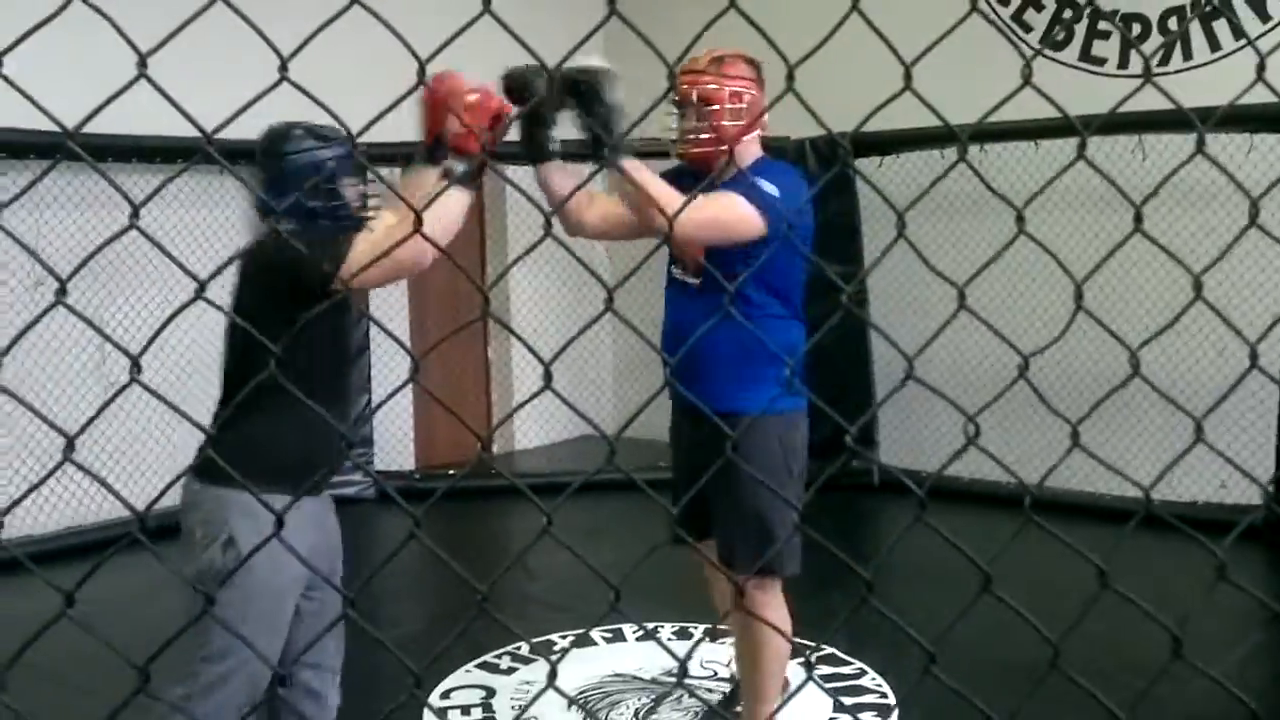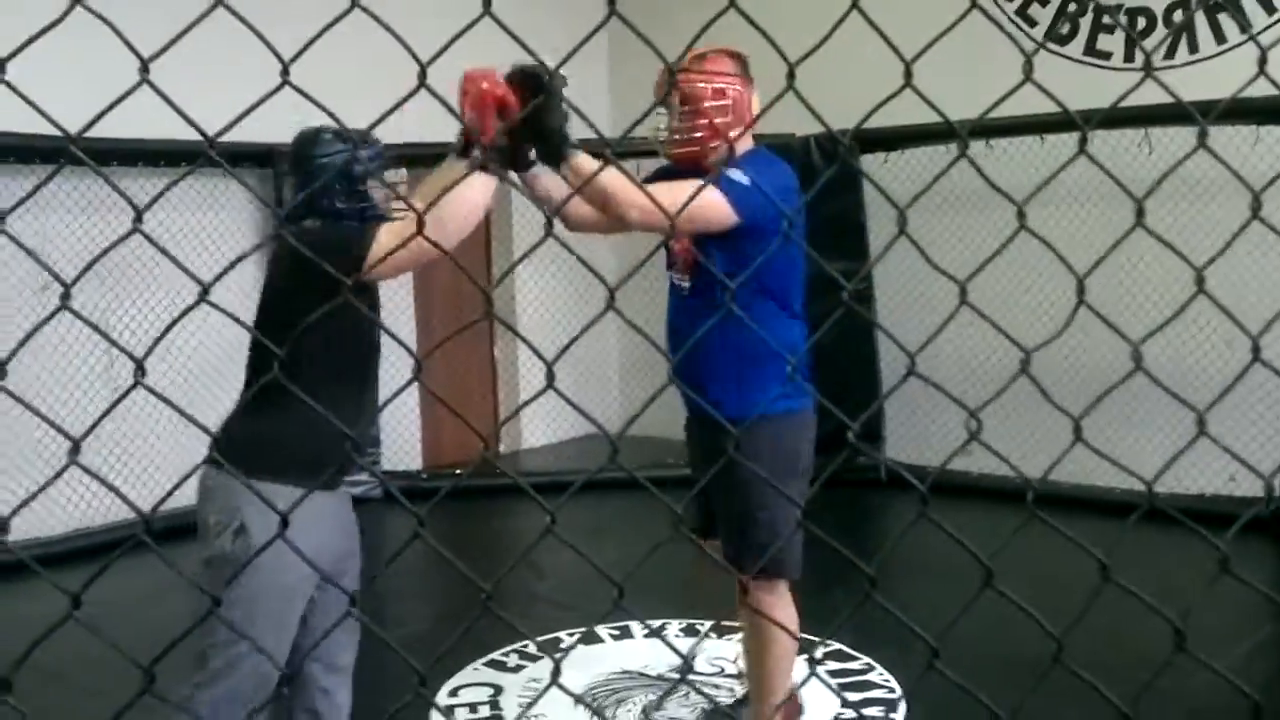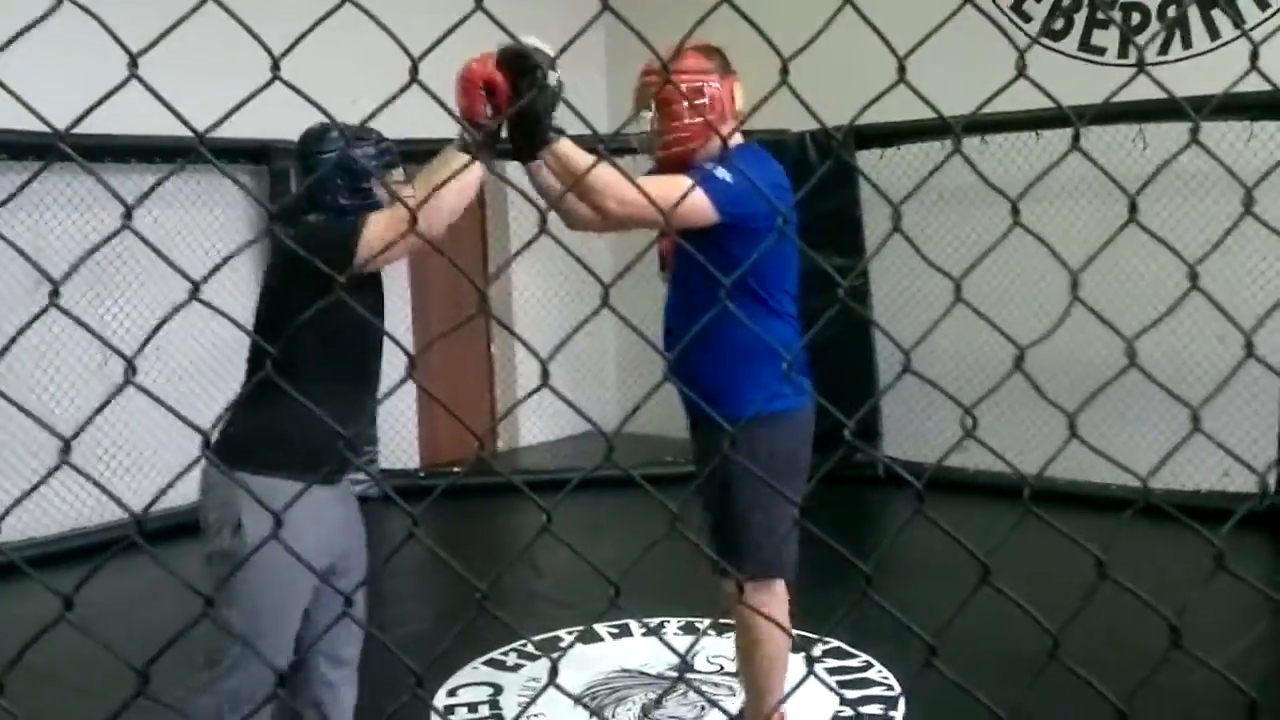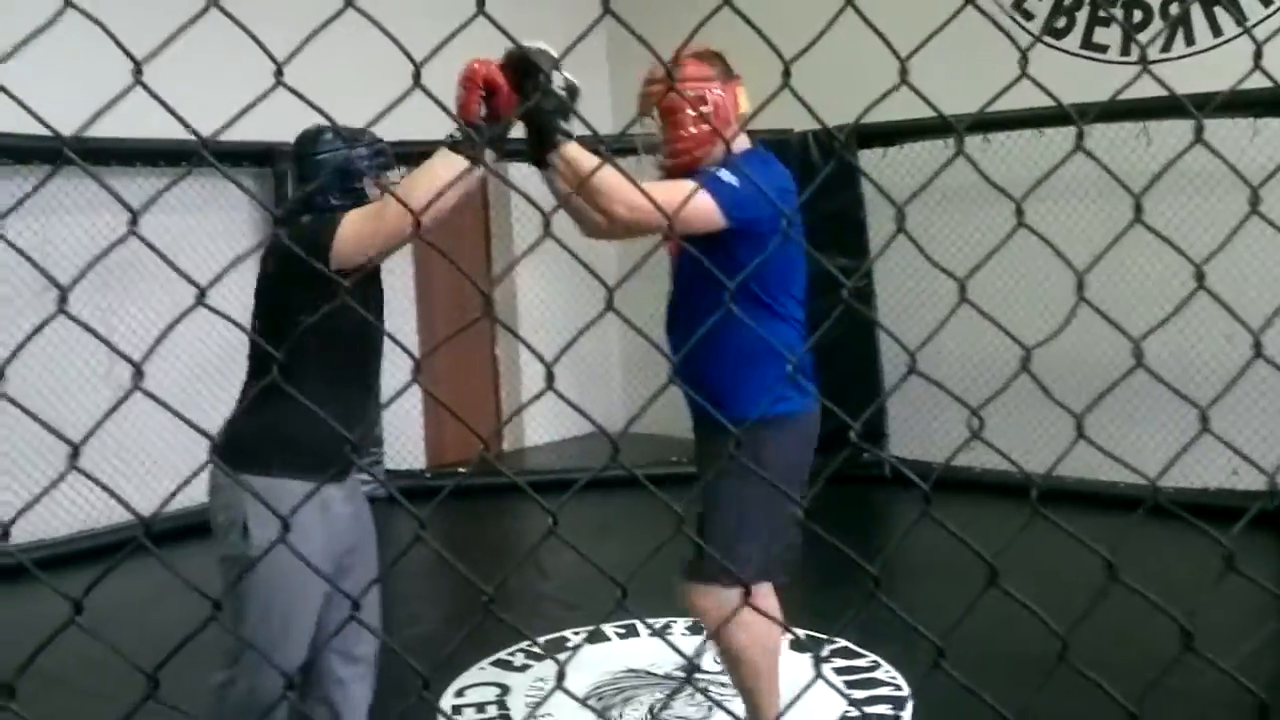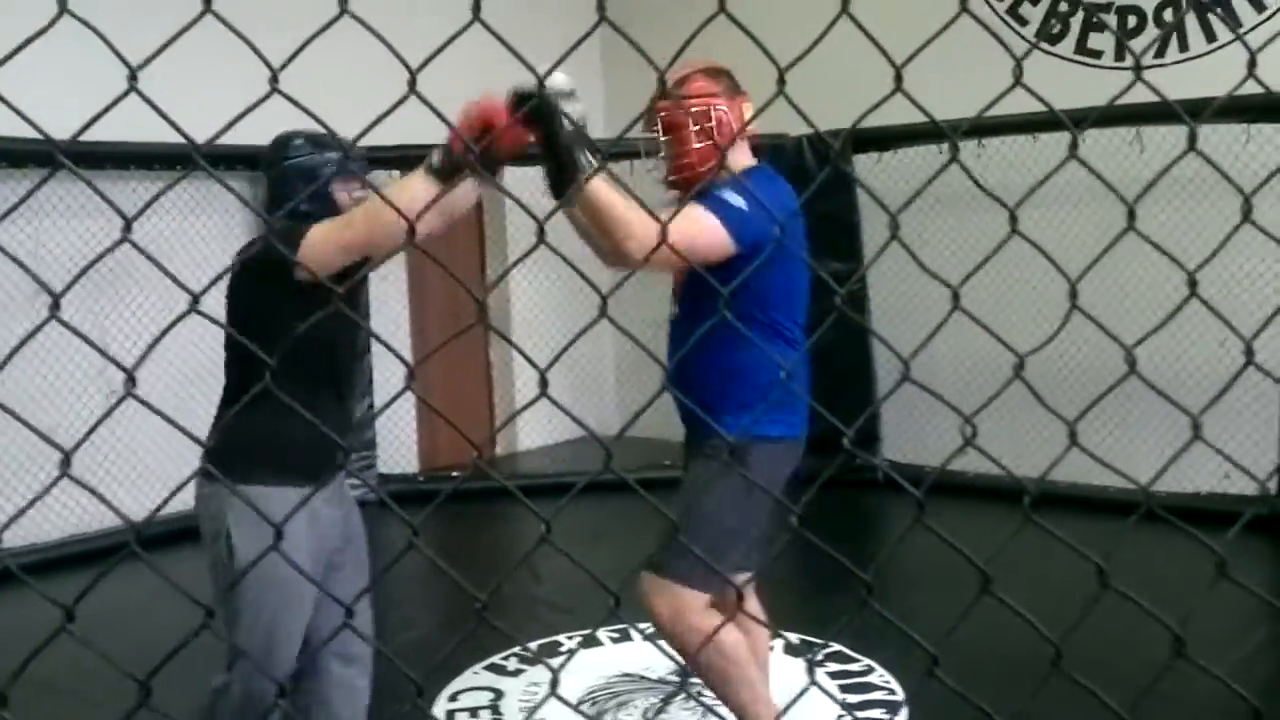
dt=0.1s
person 1, frame 1
left shoulder: (779, 184)
right shoulder: (689, 183)
left elbow: (684, 223)
right elbow: (585, 219)
left wrist: (608, 145)
right wrist: (537, 139)
left hip: (759, 414)
right hip: (696, 408)
left knee: (757, 577)
right knee: (716, 557)
person 1, frame 2
left shoulder: (763, 177)
right shoulder: (683, 181)
left elbow: (637, 211)
right elbow: (580, 211)
left wrist: (555, 139)
right wrist: (528, 146)
left hip: (767, 414)
right hip: (711, 407)
left knee: (762, 577)
right knee: (735, 558)
person 1, frame 3
left shoulder: (749, 174)
right shoulder: (695, 176)
left elbow: (621, 204)
right elbow: (588, 214)
left wrist: (543, 127)
right wrist: (528, 140)
left hip: (762, 415)
right hip: (722, 410)
left knee: (754, 580)
right knee: (742, 572)
person 1, frame 4
left shoulder: (755, 179)
right shoulder: (705, 181)
left elbow: (629, 211)
right elbow: (603, 222)
left wrist: (552, 131)
right wrist: (544, 143)
left hip: (765, 418)
right hip: (727, 413)
left knee: (716, 591)
right knee: (740, 577)
person 1, frame 5
left shoulder: (755, 195)
right shoulder: (723, 198)
left elbow: (646, 248)
right elbow: (625, 250)
left wrist: (576, 155)
right wrist: (565, 175)
left hip: (751, 437)
right hip: (728, 429)
left knee: (671, 595)
right knee: (728, 584)
person 2, frame 1
left shoulder: (308, 250)
right shoulder: (286, 255)
left elbow: (397, 220)
right elbow: (410, 250)
left wrist: (439, 152)
right wrist: (467, 163)
left hip: (303, 499)
right hip: (246, 505)
left knee: (312, 668)
person 2, frame 2
left shoulder: (333, 248)
right shoulder: (315, 251)
left elbow: (421, 214)
right elbow: (436, 236)
left wrist: (473, 148)
right wrist: (492, 154)
left hip: (319, 493)
right hip: (263, 498)
left knee: (327, 665)
person 2, frame 3
left shoulder: (347, 242)
right shoulder: (308, 242)
left elbow: (421, 199)
right elbow: (425, 219)
left wrist: (478, 130)
right wrist: (480, 136)
left hip: (327, 486)
right hip: (262, 491)
left knee: (333, 654)
person 2, frame 4
left shoulder: (350, 247)
right shoulder: (301, 245)
left elbow: (419, 200)
right elbow: (408, 215)
left wrist: (479, 129)
right wrist: (476, 135)
left hip: (334, 485)
right hip: (271, 492)
left knee: (347, 653)
right knee: (267, 667)
person 2, frame 5
left shoulder: (339, 248)
right shoulder: (269, 258)
left elbow: (427, 219)
right elbow: (375, 224)
left wrist: (482, 157)
right wrist: (452, 161)
left hip: (324, 489)
right hip: (257, 498)
left knee: (343, 649)
right knee: (262, 665)
